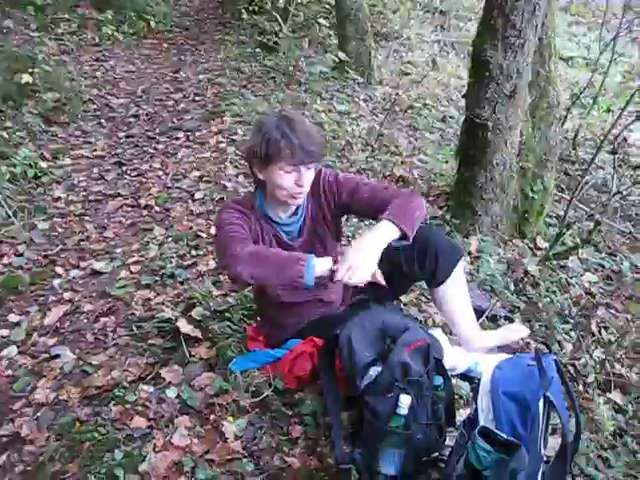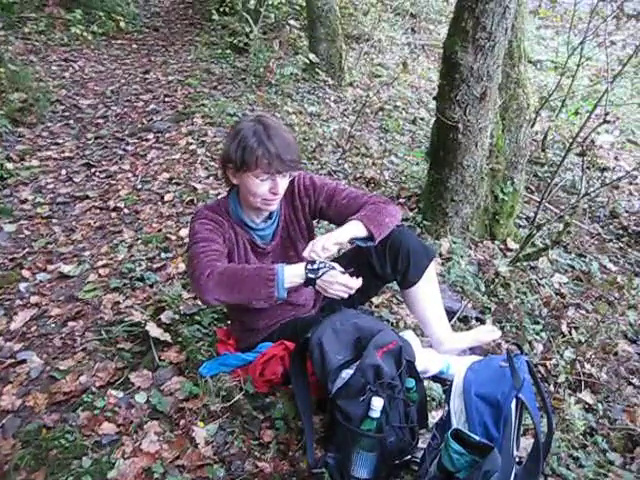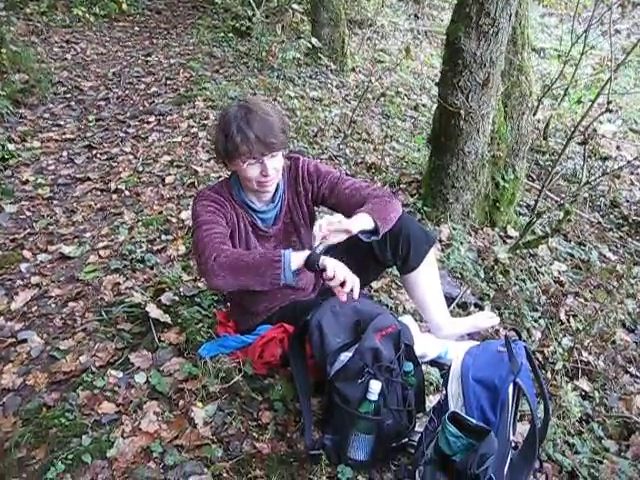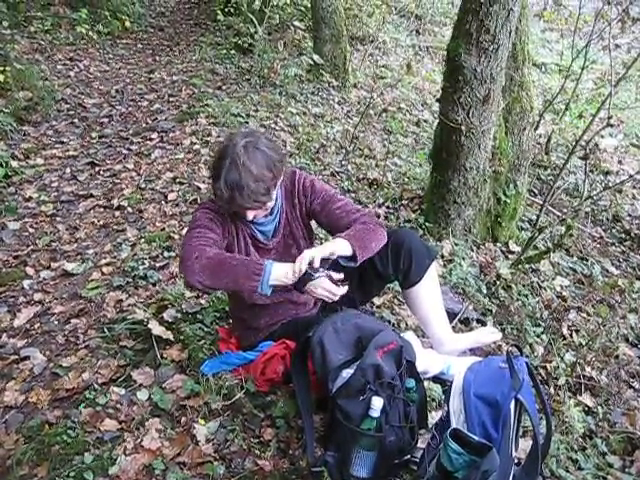
dt=1s
person 1, frame 1
left shoulder: (324, 186)
right shoulder: (238, 216)
left elbow: (411, 202)
right elbow: (240, 263)
left wrist: (373, 241)
right wrist: (333, 265)
left hip: (346, 294)
right hip: (300, 328)
left knee: (429, 241)
left ankle: (470, 340)
person 1, frame 2
left shoulder: (300, 189)
right shoulder: (211, 222)
left elbow: (386, 209)
right elbow: (208, 283)
left wrist: (338, 235)
right wrist: (306, 272)
left hip: (317, 297)
right hip: (271, 332)
left knee: (400, 241)
left ankle: (442, 341)
person 1, frame 3
left shoulder: (300, 172)
right shoulder: (213, 203)
left elbow: (386, 202)
right elbow: (215, 269)
left wrist: (350, 225)
right wrist: (309, 258)
left hip: (316, 281)
right hip: (270, 315)
left knee: (401, 228)
left ankle: (440, 326)
person 1, frame 4
left shoulder: (299, 186)
right shoulder: (214, 214)
left elbow: (372, 228)
right elbow: (195, 266)
left wrist: (330, 247)
right wrist: (293, 274)
left hip: (320, 293)
right hip: (274, 328)
left knee: (404, 243)
left ankle: (443, 342)
